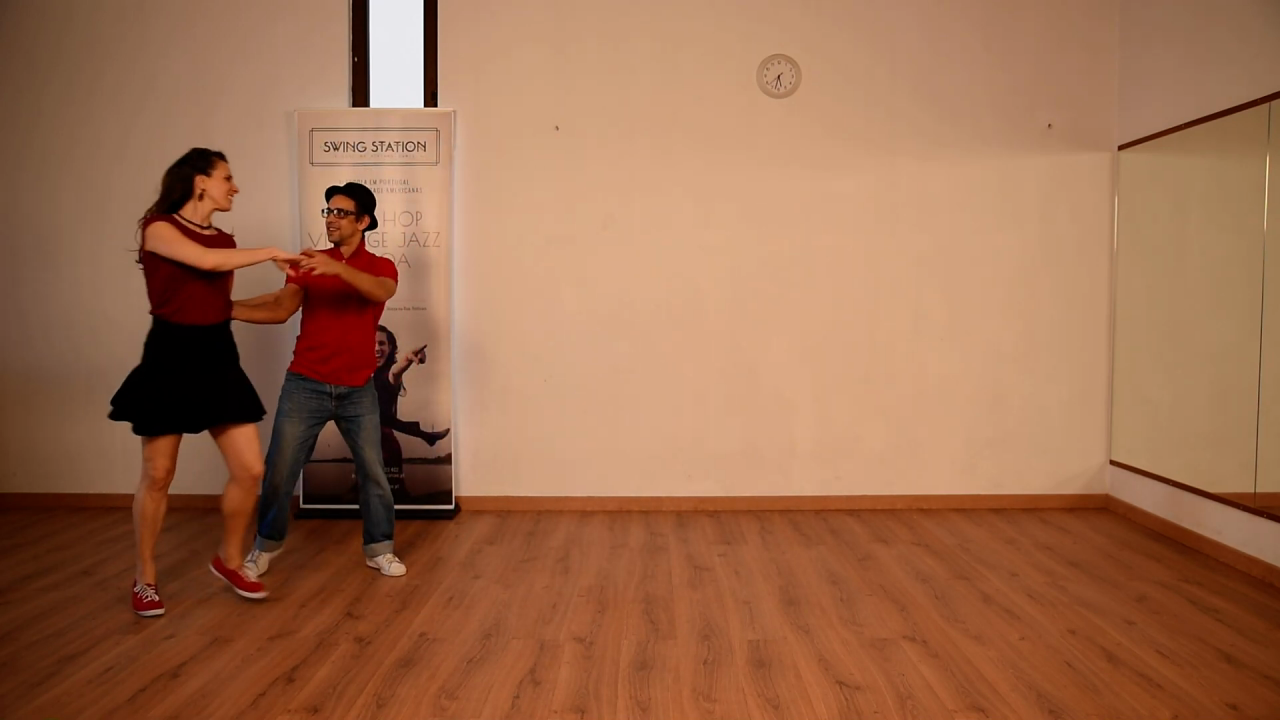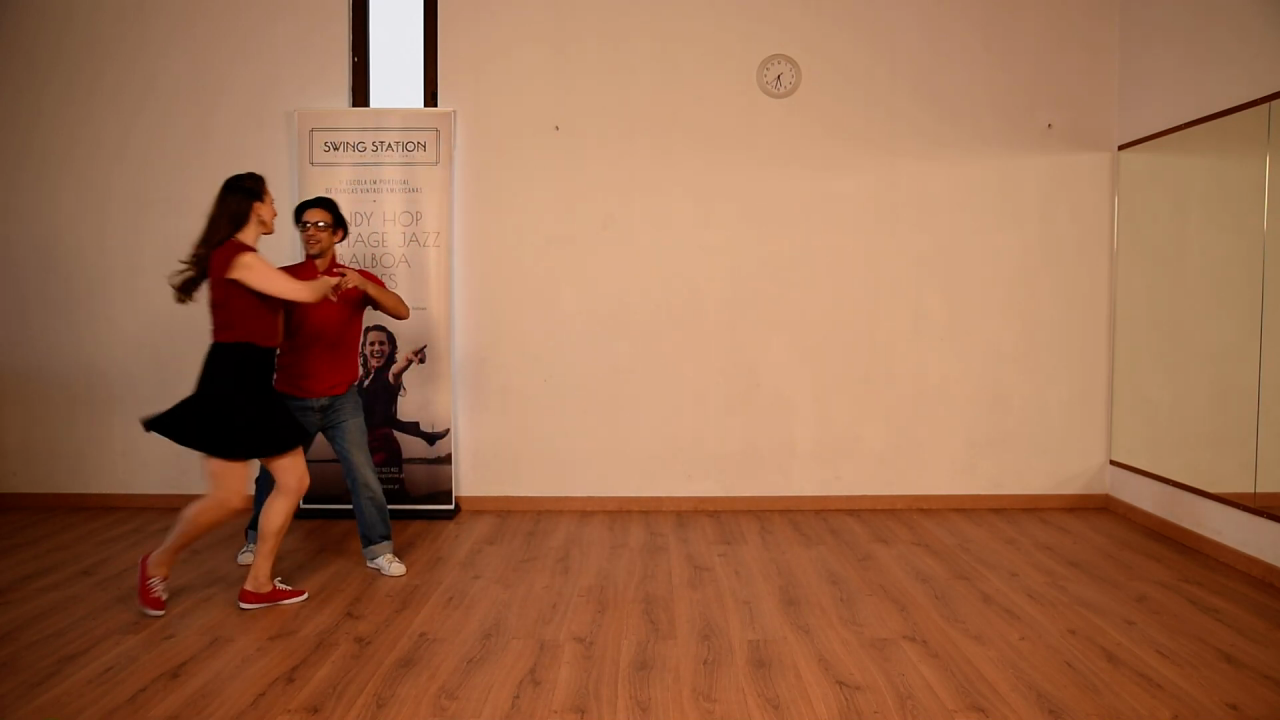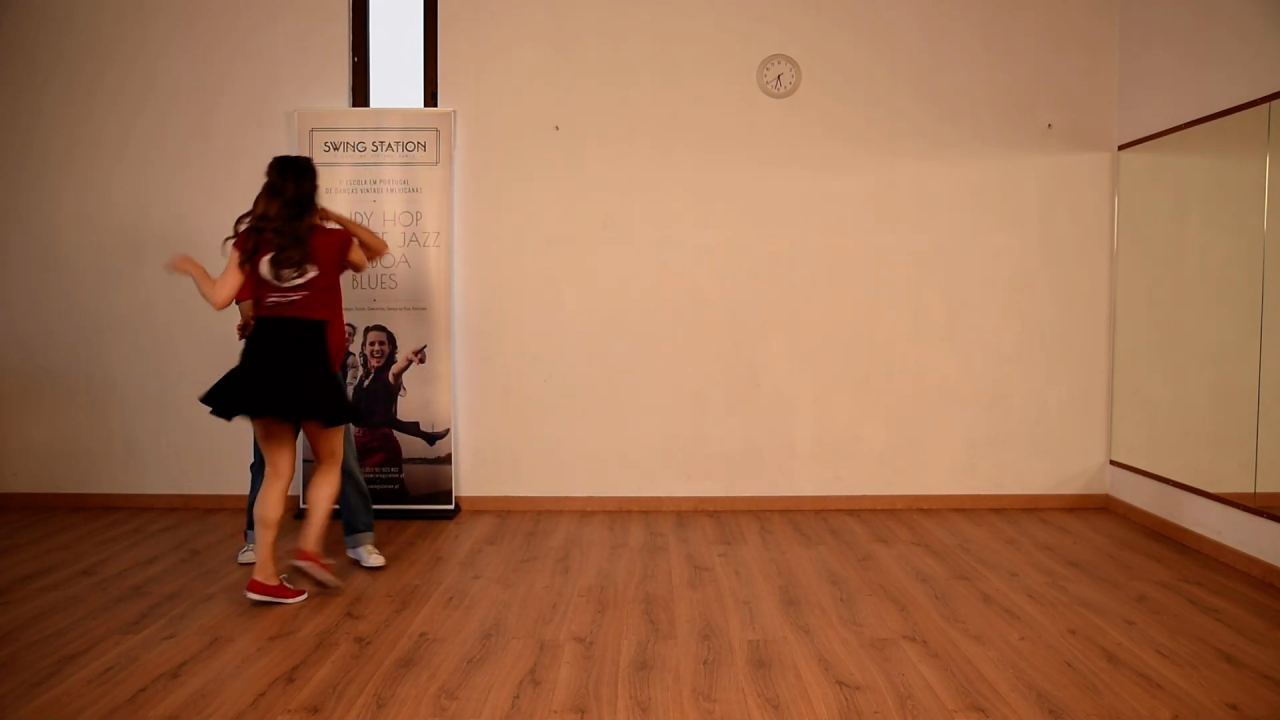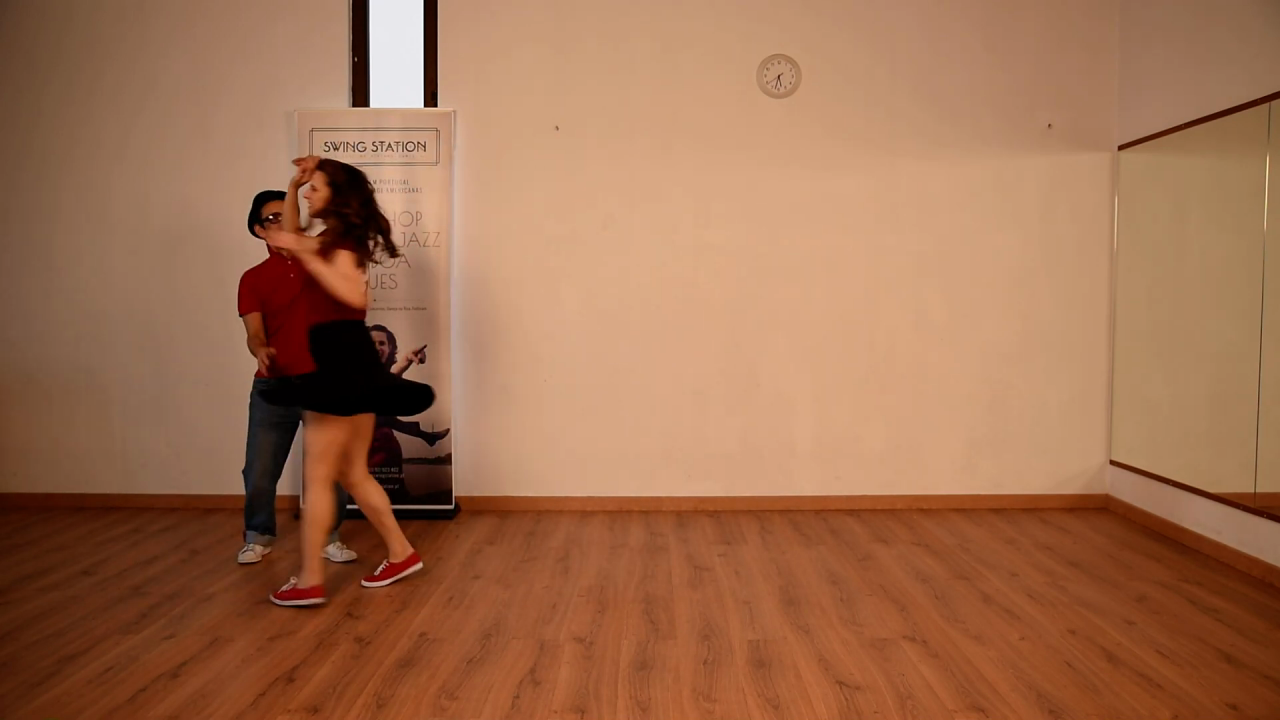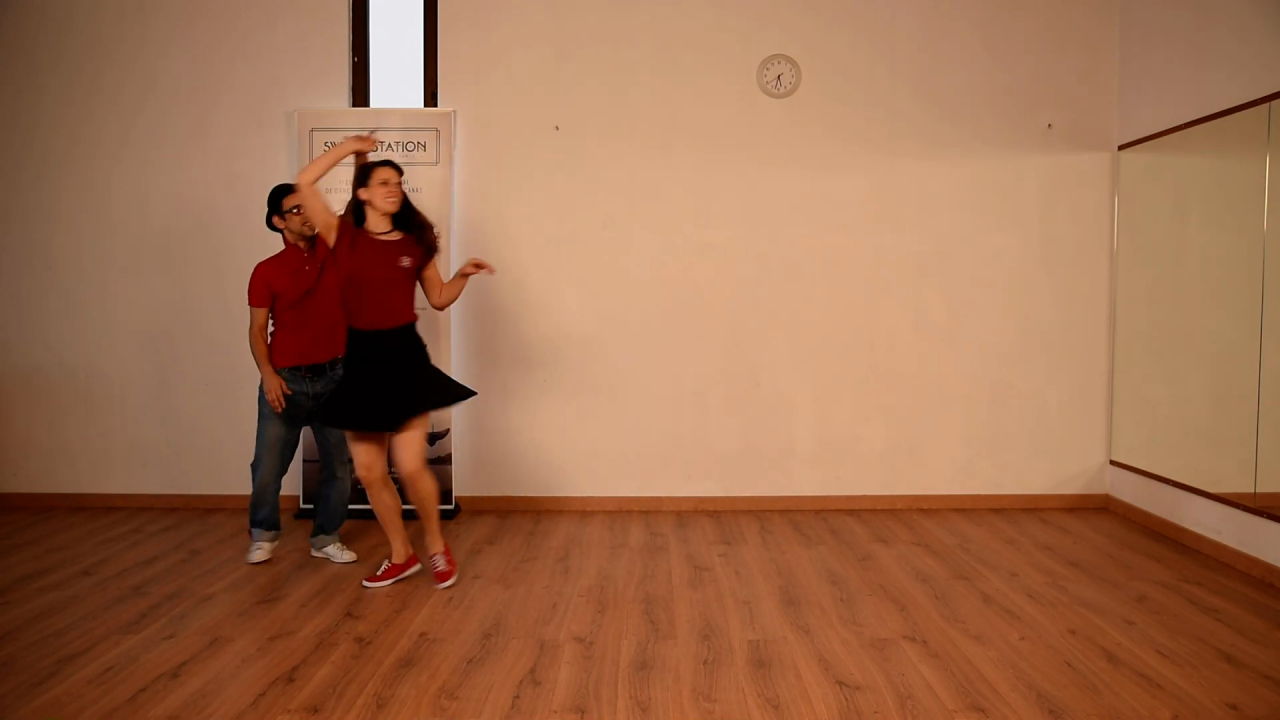
dt=0.2s
person 1, frame 1
left shoulder: (222, 239)
right shoulder: (160, 228)
right elbow: (206, 260)
right wrist: (272, 253)
left hip: (218, 359)
right hip: (171, 357)
left knee: (249, 465)
right knee: (157, 476)
left ankle: (230, 559)
right ankle: (144, 578)
person 1, frame 2
left shoulder: (230, 256)
right shoulder: (236, 255)
right elbow: (304, 293)
right wrist: (332, 278)
left hip: (249, 381)
right hip: (233, 384)
left knee: (296, 481)
right knee: (226, 500)
left ankle: (258, 583)
right ankle: (158, 565)
person 1, frame 3
left shoulder: (251, 236)
right shoulder: (331, 238)
left elbow: (219, 298)
right elbow: (376, 251)
left wrist: (193, 269)
right wrist: (334, 219)
left hip: (265, 359)
right hip: (309, 359)
left knee: (277, 472)
right knee: (328, 465)
left ankle: (264, 575)
right ankle: (309, 547)
person 1, frame 4
left shoulder: (340, 242)
right shoulder: (332, 236)
left elbow: (355, 296)
right elbow: (286, 230)
left wrist: (304, 254)
left hip: (346, 364)
right hip: (349, 364)
left knee: (317, 474)
right knee: (351, 472)
left ankle: (310, 581)
right ankle: (402, 553)
person 1, frame 5
left shoulder: (416, 242)
right shoulder: (341, 236)
left elbow: (439, 299)
right elbow: (303, 185)
left wrist: (463, 275)
right wrist: (346, 148)
left hip: (407, 359)
right hip: (363, 362)
left knee: (409, 467)
right knee: (367, 472)
left ankle: (437, 546)
right ankle: (400, 554)
person 2, frame 1
left shoulder: (380, 268)
right shoulder: (306, 263)
left elbow: (380, 294)
right elbow: (279, 307)
left wrist: (337, 266)
left hip: (357, 390)
right hip: (305, 385)
left knee: (372, 473)
right knee: (279, 468)
left ankle: (380, 548)
right ankle: (267, 544)
person 2, frame 2
left shoulder: (355, 279)
right shoulder: (284, 279)
left elbow: (401, 311)
left wrist: (364, 285)
left hip: (340, 400)
right hip: (292, 398)
left knee: (363, 476)
right knee: (273, 478)
left ankle: (379, 550)
right ankle: (257, 540)
person 2, frame 3
right shoulder: (253, 278)
right elbow: (249, 319)
right wrist: (246, 326)
left knee: (343, 455)
right knee: (268, 459)
left ankle: (360, 539)
right ankle: (257, 535)
person 2, frame 4
right shoulder: (253, 279)
right elbow: (254, 334)
right wrist: (262, 351)
right hip: (277, 384)
right knee: (259, 470)
left ankle: (329, 537)
right ankle: (258, 537)
person 2, frame 5
left shoulder: (333, 245)
right shoulder: (266, 271)
right elbow: (258, 331)
right wrist: (269, 375)
left hip: (332, 376)
right hip: (285, 379)
left knee: (338, 465)
right knee: (268, 465)
left ankle: (325, 539)
right ankle: (263, 536)
